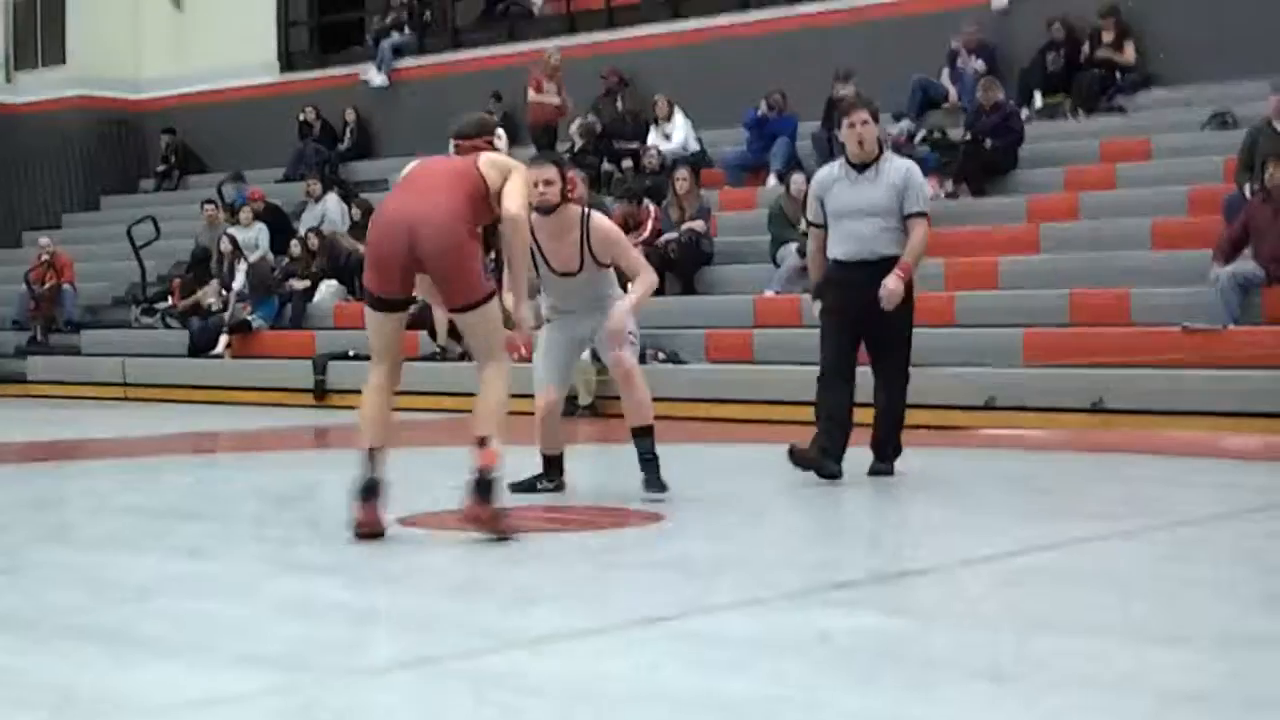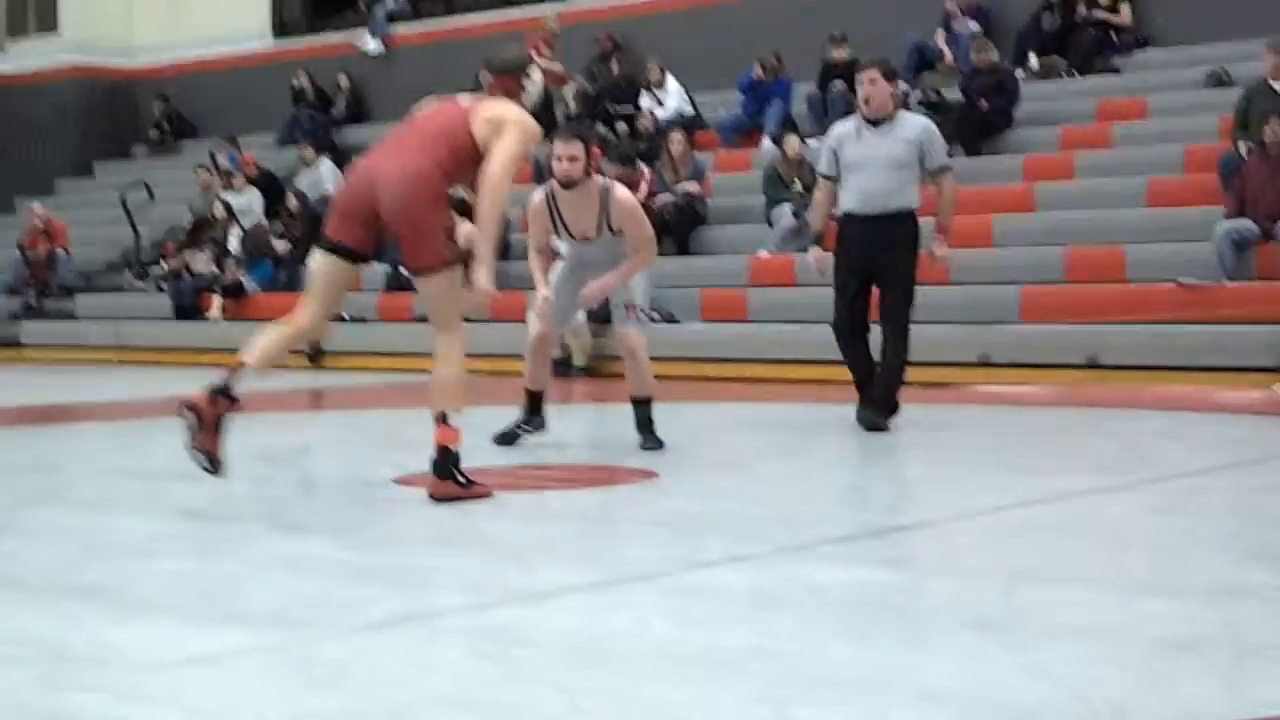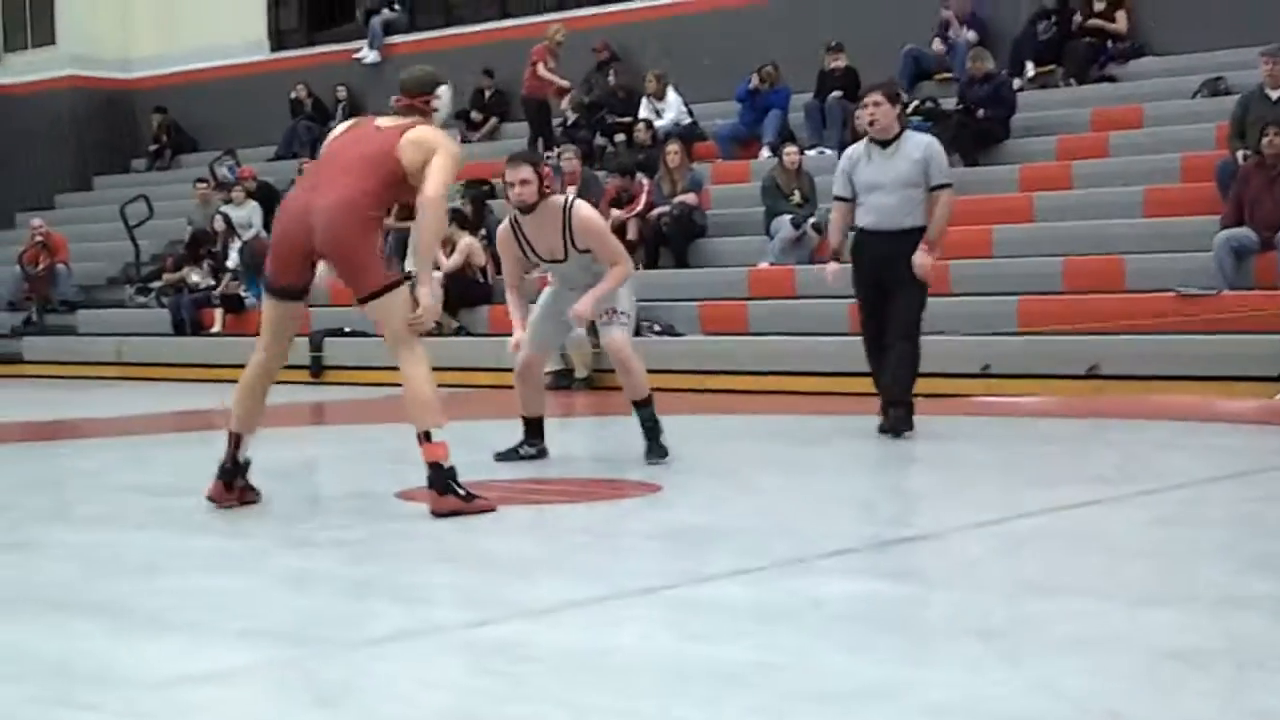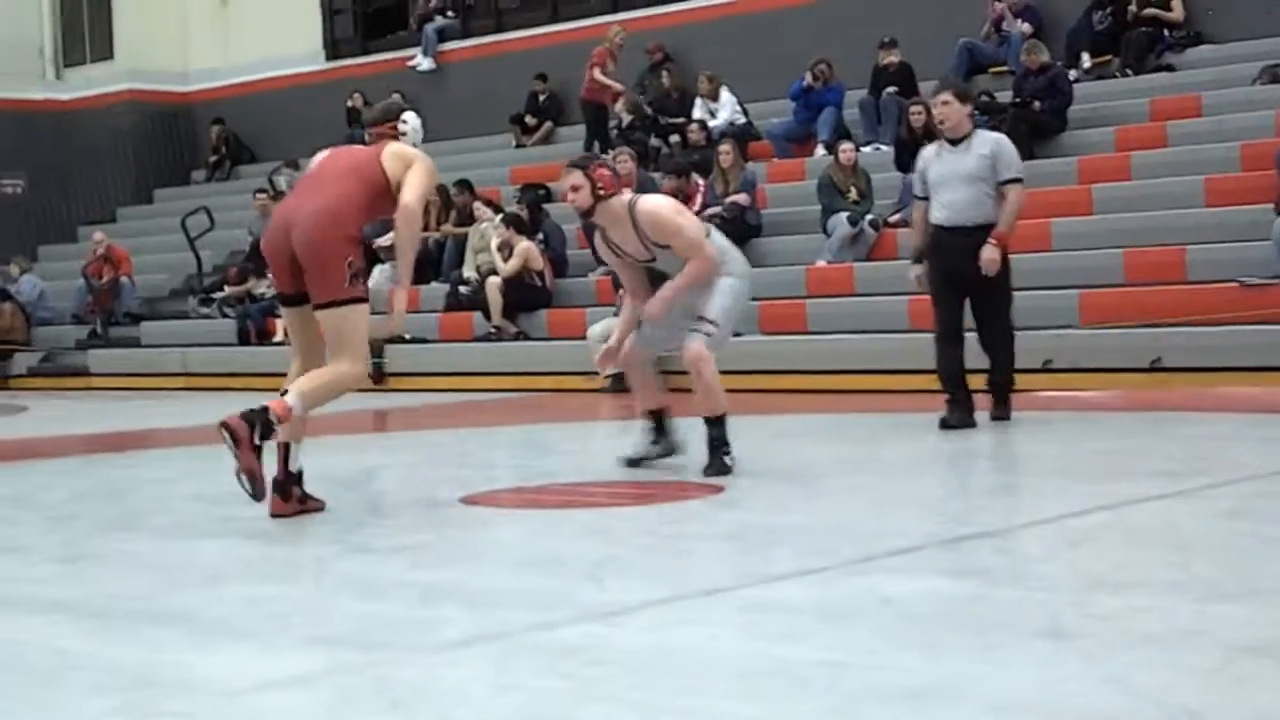
dt=0.4s
person 1, frame 1
left shoulder: (414, 168)
right shoulder: (508, 166)
left elbow: (420, 280)
right elbow: (513, 215)
right wrist: (520, 298)
left hip: (388, 226)
right hip: (443, 230)
left knee: (383, 369)
right knee: (494, 361)
left ankle: (369, 497)
right ankle: (483, 493)
person 1, frame 2
left shoulder: (441, 104)
right shoulder: (521, 123)
right elbow: (496, 177)
right wrist: (484, 263)
left hip: (365, 177)
right hip: (414, 190)
left knee: (310, 315)
right knee: (449, 331)
left ankle: (216, 399)
right ankle: (446, 469)
person 1, frame 3
left shoulder: (350, 127)
right shoulder: (441, 143)
right elbow: (431, 199)
right wrist: (427, 281)
left hip: (295, 213)
right hip: (344, 223)
left knee: (271, 351)
right knee: (408, 352)
left ankle: (229, 476)
right ankle: (443, 483)
person 1, frame 4
left shoulder: (331, 154)
right shoulder: (419, 161)
right elbow: (409, 206)
right wrist: (402, 287)
left hip: (281, 224)
right hip: (328, 228)
left knee: (308, 360)
right knee: (351, 366)
left ankle: (287, 487)
right ankle: (256, 423)
person 2, frame 1
left shoulder: (905, 173)
right shoulder: (825, 180)
left elbow: (919, 230)
right elbow: (817, 239)
left wrist: (900, 274)
right wrist: (817, 291)
left hip: (887, 280)
right hip: (841, 281)
left knee: (891, 373)
right knee: (834, 368)
left ankle: (885, 454)
right ankle: (826, 453)
person 2, frame 2
left shoulder: (920, 129)
right shoulder: (839, 134)
left elbow: (944, 184)
right elbow: (825, 190)
left wrist: (941, 234)
right wrist: (816, 240)
left hip: (897, 232)
right hip: (852, 233)
left knee: (894, 323)
right knee: (847, 322)
left ankle: (881, 405)
right ankle: (869, 393)
person 2, frame 3
left shoulder: (926, 147)
right shoulder: (851, 156)
left elbow: (943, 201)
right elbow: (841, 211)
left wrist: (927, 248)
right wrist: (834, 256)
left hip: (909, 246)
right hip: (867, 248)
left knee: (904, 329)
right knee: (875, 333)
left ankle: (897, 407)
right ankle: (894, 408)
person 2, frame 4
left shoulder: (996, 144)
right shoulder: (927, 156)
left elbow: (1014, 196)
right elbow: (921, 210)
left wrist: (996, 242)
right wrist: (918, 258)
left hip: (985, 243)
right hip: (942, 246)
left knee: (995, 328)
right knee: (947, 330)
left ankle: (1001, 398)
right ankle: (959, 406)
person 3, frame 1
left shoulder: (598, 227)
left elbow: (647, 276)
left wrist: (625, 308)
left hip: (606, 311)
right hip: (559, 318)
left knee: (625, 366)
right knee: (546, 406)
left ankle: (649, 465)
right ankle: (552, 473)
person 3, frame 2
left shoulder: (619, 199)
right shoulder: (540, 202)
left elbow: (647, 250)
right elbow: (538, 250)
left wrist: (607, 282)
right wrist: (542, 289)
left hip: (622, 267)
right hip: (577, 265)
left knee: (630, 343)
right knee: (539, 337)
left ankle: (645, 426)
right ankle: (531, 416)
person 3, frame 3
left shoulder: (580, 216)
right shoulder: (507, 233)
left elbow: (624, 265)
right elbow: (513, 286)
left wrist: (592, 299)
right wrist: (519, 329)
left hip: (607, 281)
right hip: (563, 286)
left knee: (618, 346)
right knee: (526, 363)
left ankle: (652, 430)
right ankle: (533, 440)
person 3, frame 4
left shoulder: (650, 210)
right shoulder: (604, 241)
left elbow: (706, 258)
right elbow: (638, 295)
left wrist: (662, 297)
right wrist: (617, 340)
left hip: (724, 274)
right hip: (687, 284)
left knee: (695, 355)
right knee: (631, 356)
left ankle: (720, 448)
right ankle: (660, 435)
